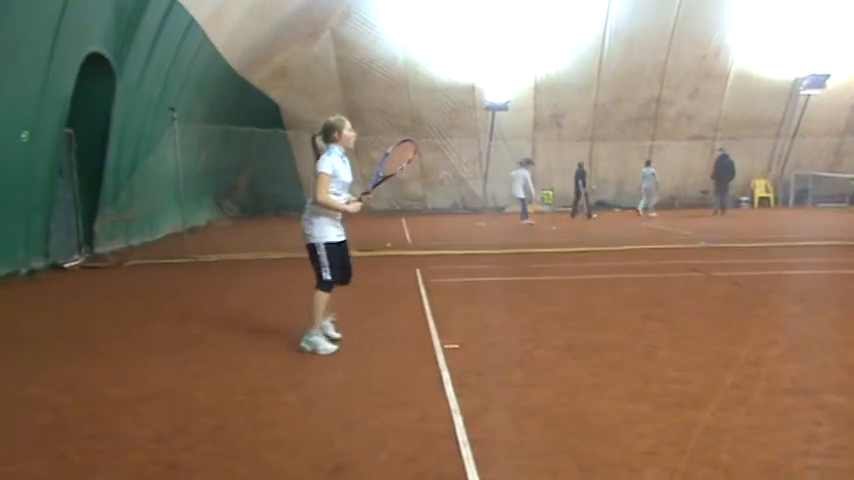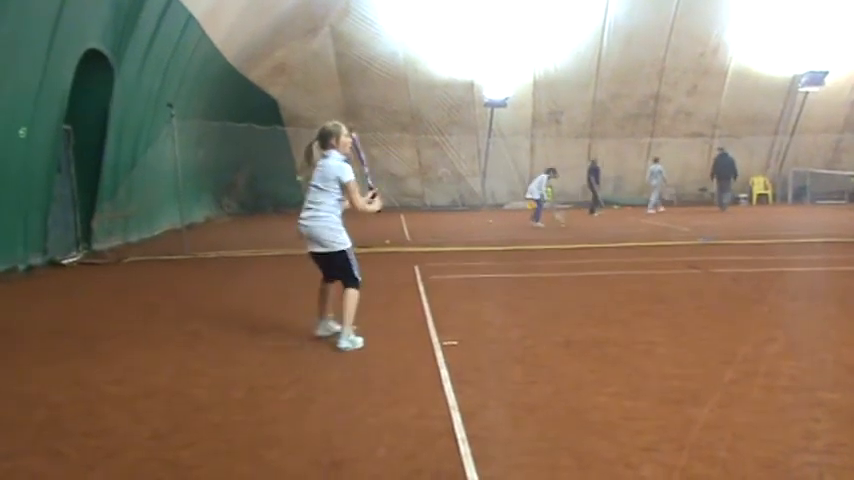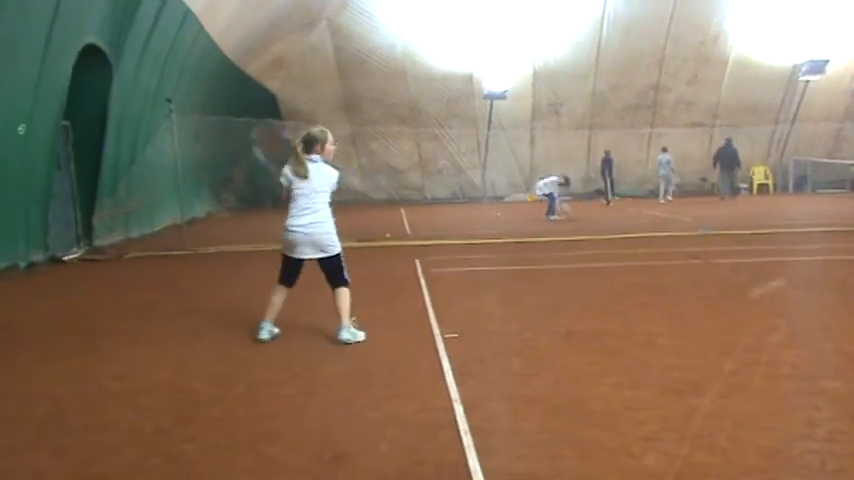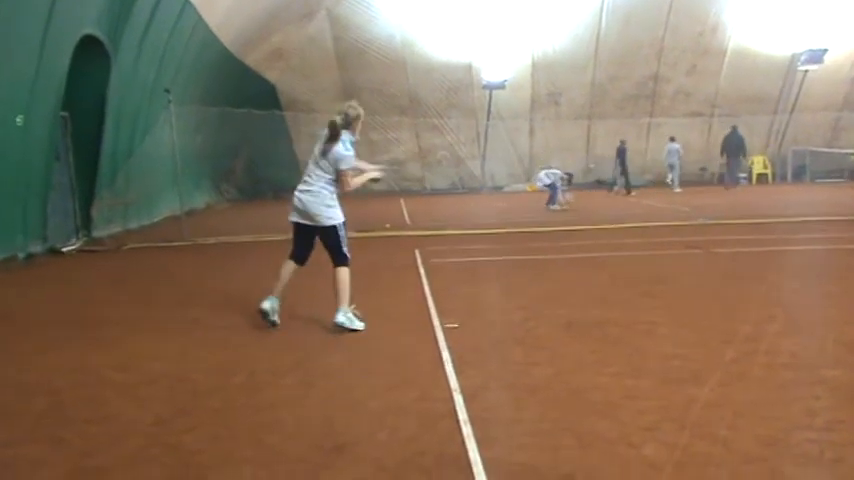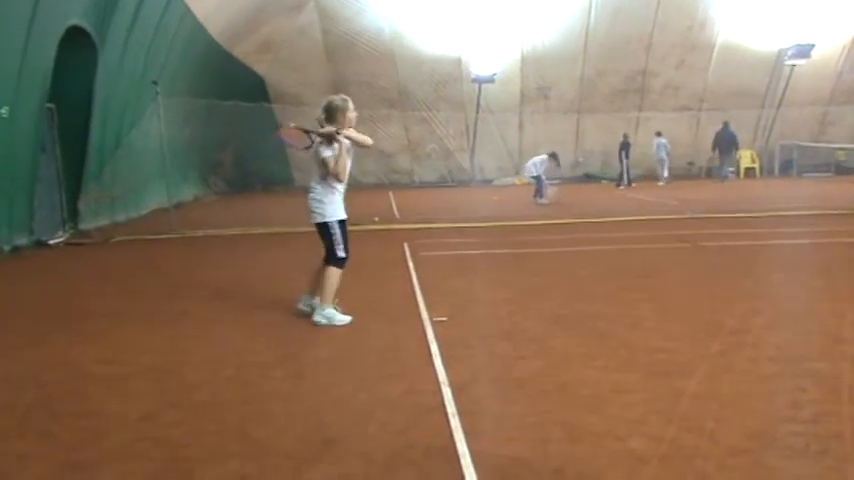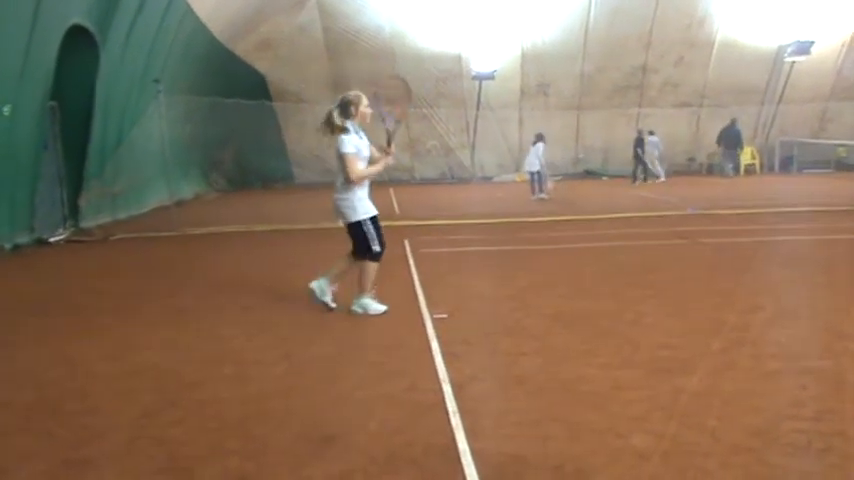
dt=0.4s
person 1, frame 1
left shoulder: (343, 160)
right shoulder: (328, 159)
right elbow: (321, 196)
left wrist: (354, 201)
right wrist: (348, 208)
left hip: (333, 226)
right hip: (319, 225)
left knee: (344, 275)
right knee: (327, 279)
left ankle: (322, 323)
right ankle: (312, 337)
person 1, frame 2
left shoulder: (318, 165)
right shoulder: (342, 167)
right elbow: (357, 205)
left wrist: (365, 198)
right wrist: (373, 206)
left hip: (308, 228)
right hip: (329, 230)
left knee: (330, 275)
right knee: (352, 281)
left ankle: (324, 323)
right ankle: (347, 335)
person 1, frame 3
left shoulder: (291, 169)
right shoulder: (332, 174)
left hip: (294, 234)
right hip: (323, 235)
left knee: (285, 282)
right knee: (340, 283)
left ankle: (266, 327)
right ankle: (346, 328)
person 1, frame 4
left shoulder: (330, 136)
right shoulder: (345, 150)
right elbow: (347, 186)
left wrist: (369, 167)
right wrist: (369, 175)
left hip: (302, 203)
right hip: (323, 207)
left knee: (297, 256)
right knee: (341, 259)
left ankle: (272, 302)
right ankle: (344, 313)
person 1, frame 5
left shoulder: (343, 135)
right shoulder: (325, 144)
left elbow: (367, 142)
right elbow: (339, 175)
left wrist: (344, 132)
right wrist: (341, 147)
left hip: (332, 203)
right hip: (326, 204)
left knee: (333, 255)
right knee: (339, 256)
left ankle: (309, 299)
right ankle: (324, 310)
person 1, frame 6
left shoulder: (358, 135)
right shoulder: (347, 139)
left elbow: (375, 158)
right elbow: (354, 175)
left wrist: (387, 156)
right wrist: (380, 166)
left hip: (355, 200)
right hip: (353, 200)
left knee: (362, 249)
right knee: (375, 248)
left ankle: (323, 284)
right ankle: (363, 300)
